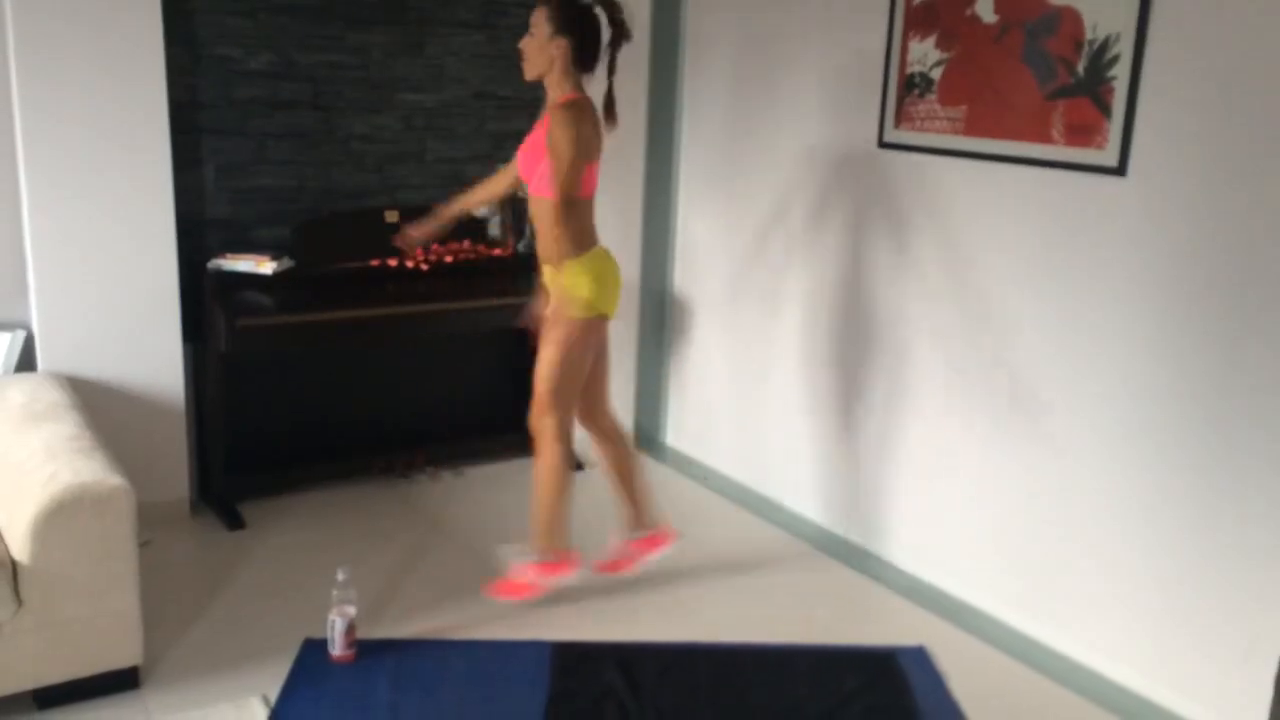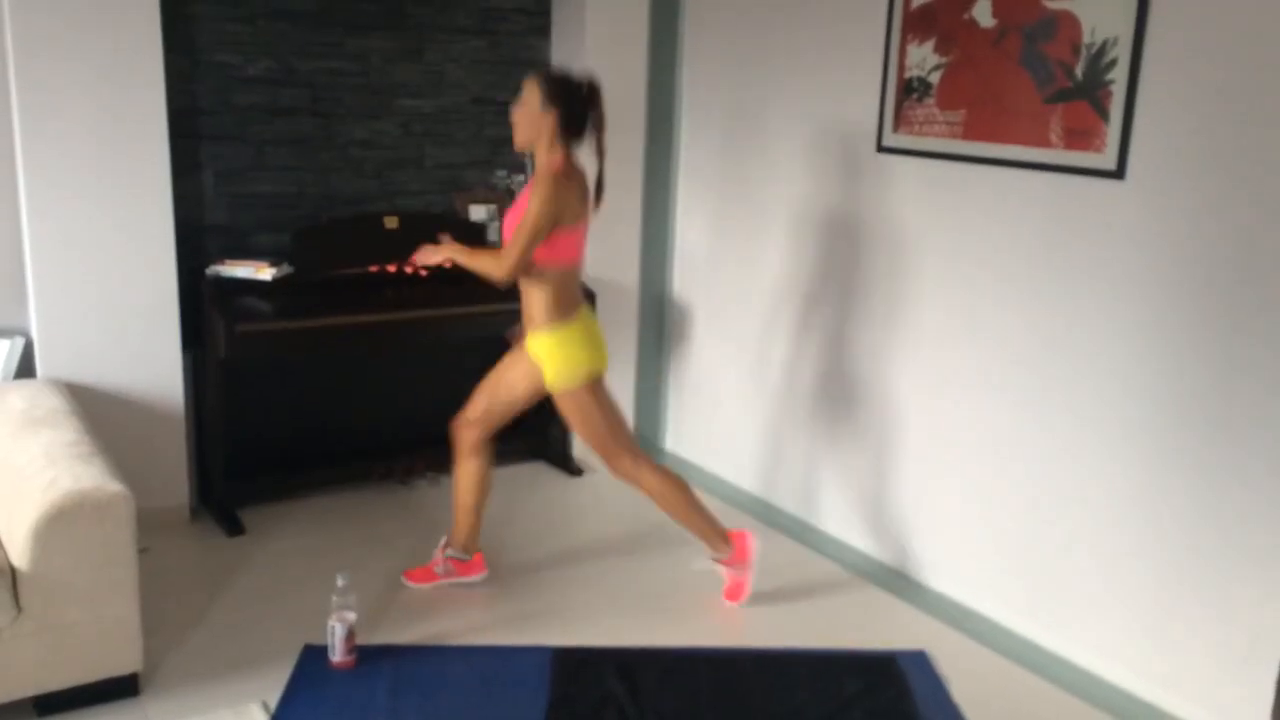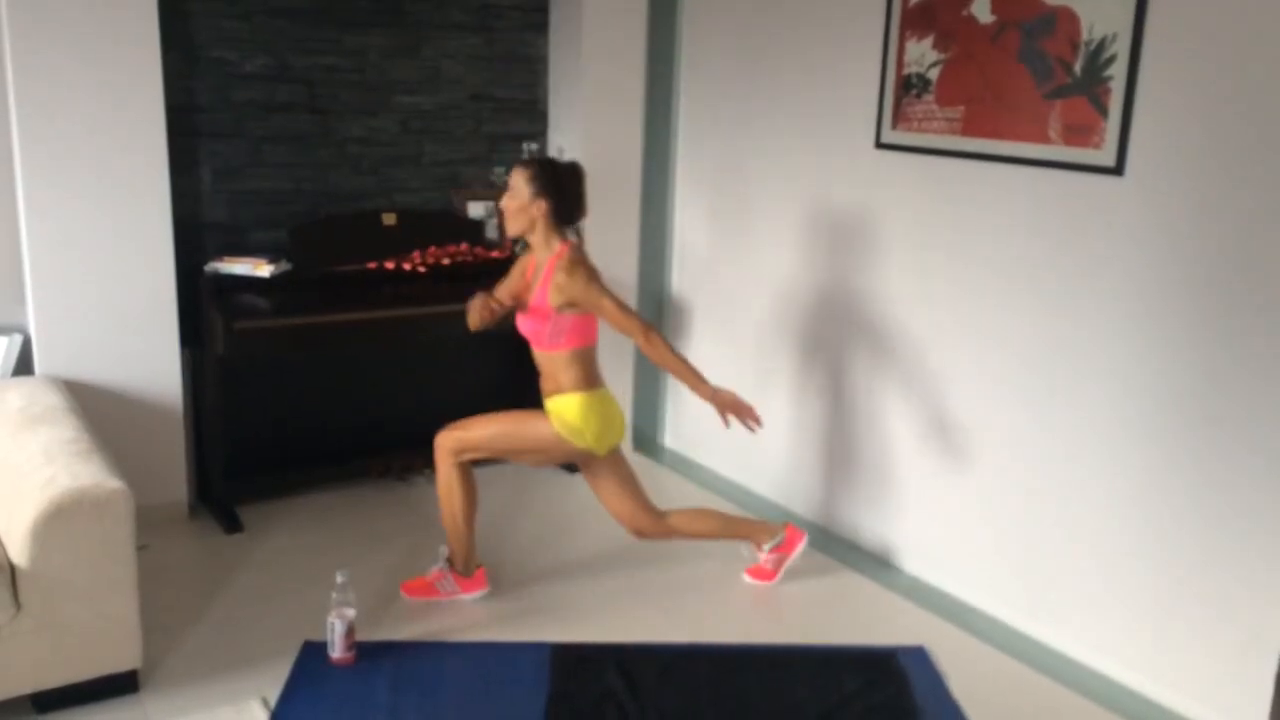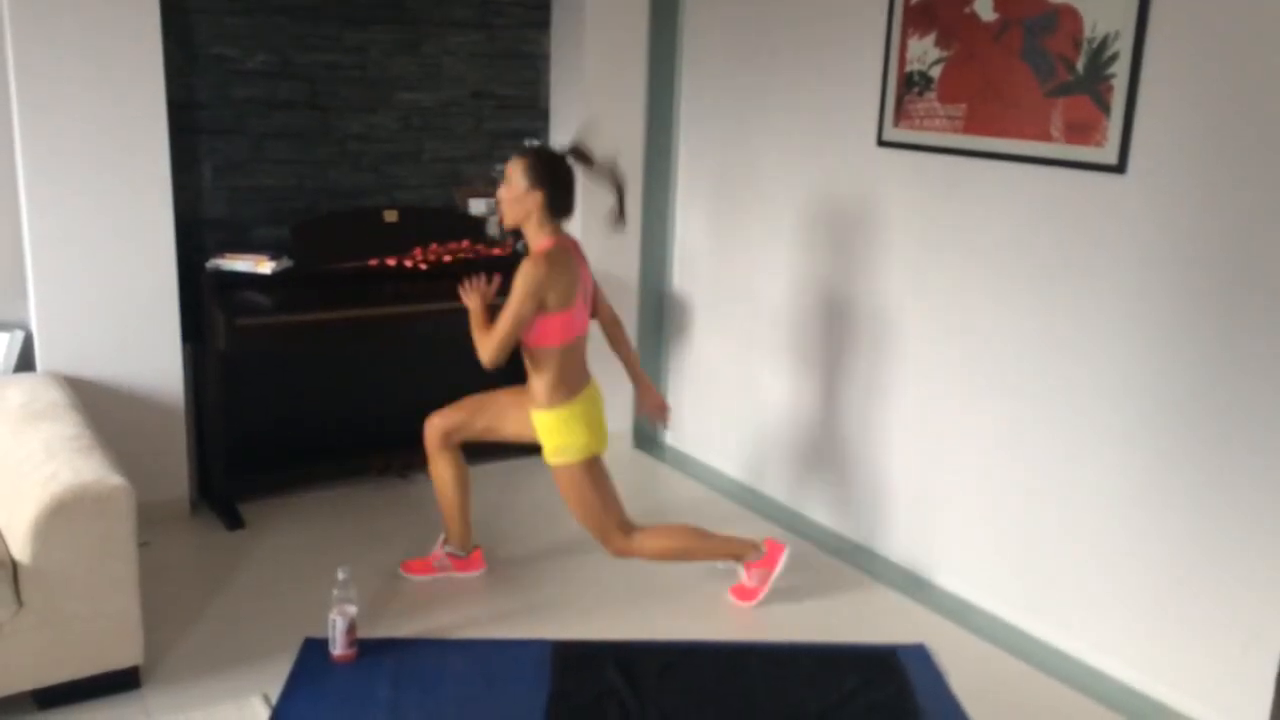
dt=0.7s
person 1, frame 1
left shoulder: (568, 116)
right shoulder: (564, 111)
left elbow: (563, 206)
right elbow: (512, 178)
left wrist: (555, 291)
right wrist: (441, 216)
left hip: (579, 282)
right hip: (571, 280)
left knee: (548, 421)
right knee: (594, 415)
left ankle: (550, 556)
right ankle: (643, 530)
person 1, frame 2
left shoulder: (553, 184)
right shoulder: (561, 178)
left elbow: (506, 267)
left wrist: (450, 251)
left hip: (563, 345)
right hip: (546, 340)
left knee: (626, 462)
right knee: (468, 430)
left ankle: (729, 548)
right ankle: (462, 555)
person 1, frame 3
left shoulder: (569, 271)
right shoulder: (534, 258)
left elbow: (641, 333)
right elbow: (489, 307)
left wrist: (710, 392)
right wrist: (481, 306)
left hip: (579, 417)
right hip: (583, 412)
left knee: (449, 447)
right knee: (644, 523)
left ankle: (461, 572)
right ankle: (775, 539)
person 1, frame 4
left shoulder: (539, 268)
right shoulder: (564, 251)
left elbow: (491, 353)
right elbow: (609, 319)
left wrist: (475, 305)
right wrist: (641, 381)
left hip: (564, 420)
right hip: (550, 404)
left knee: (619, 540)
right knee: (437, 429)
left ankle: (756, 555)
right ankle: (460, 551)
